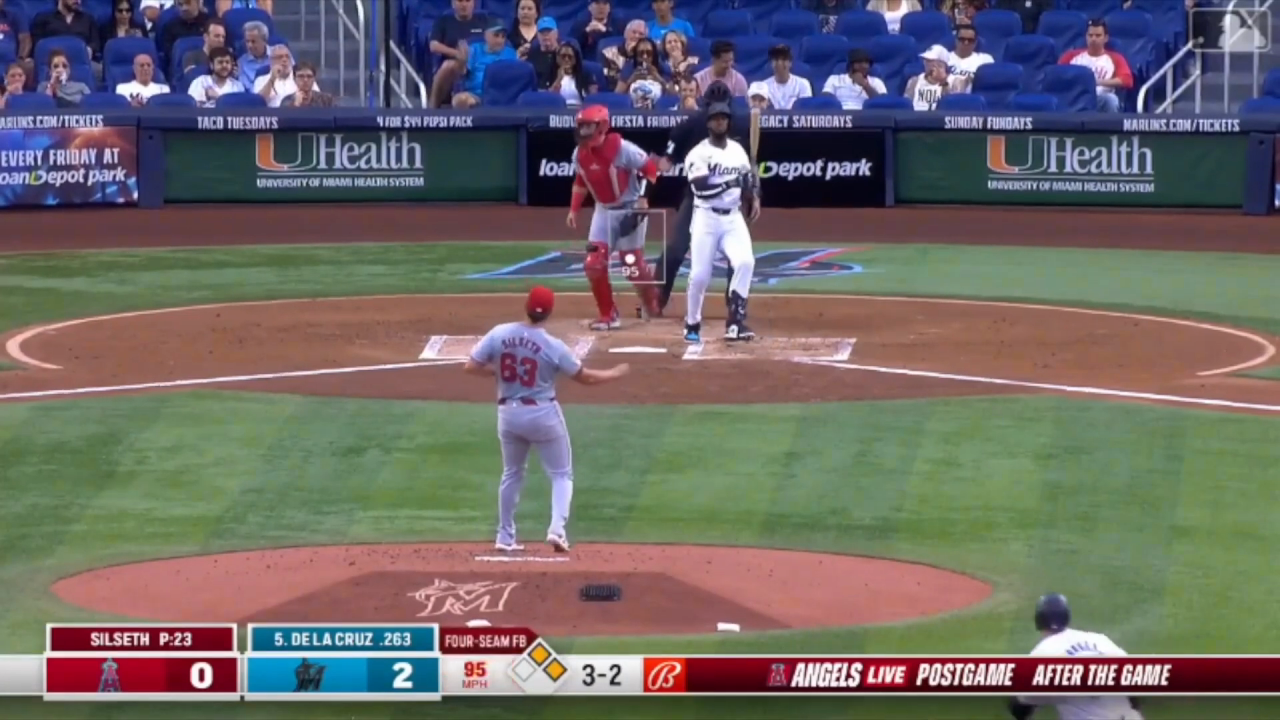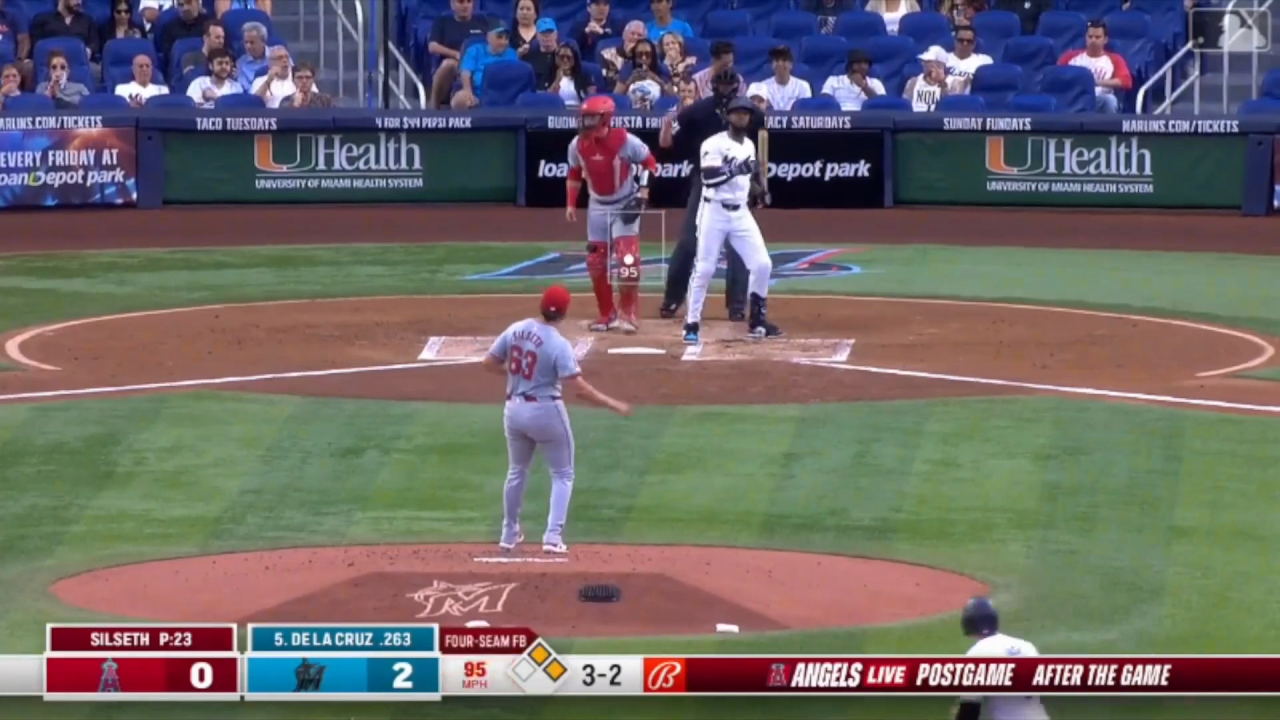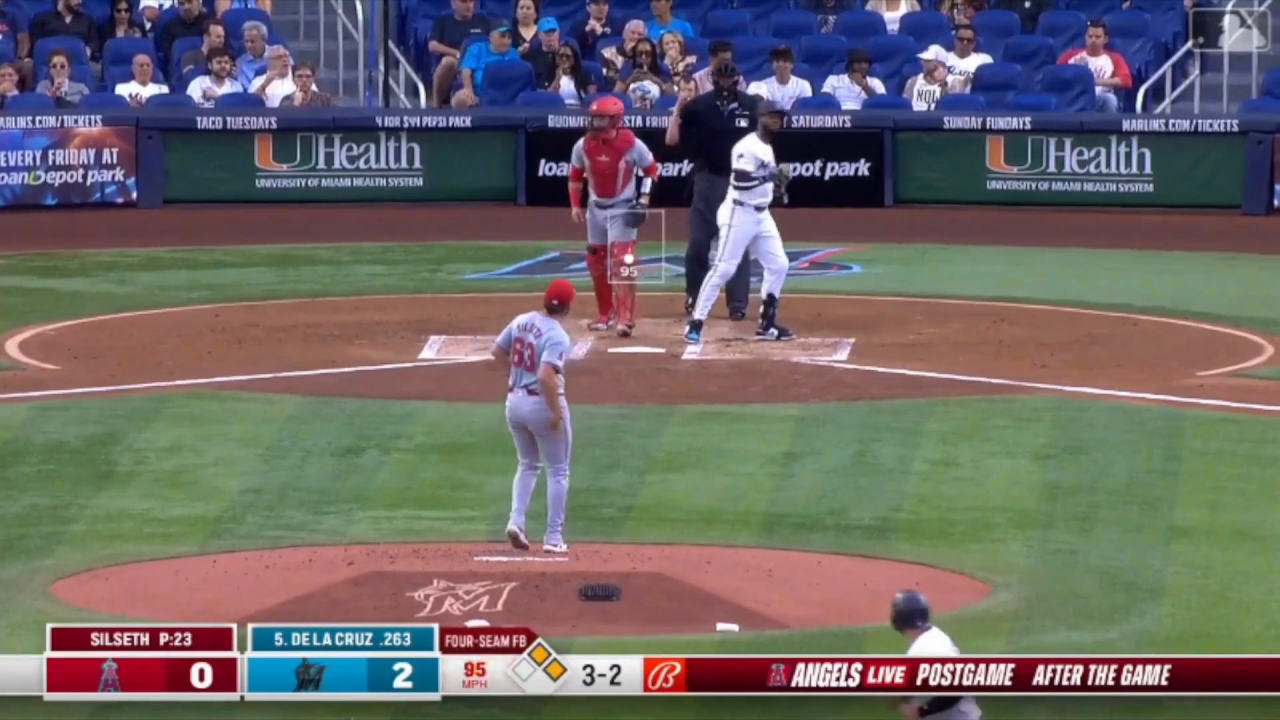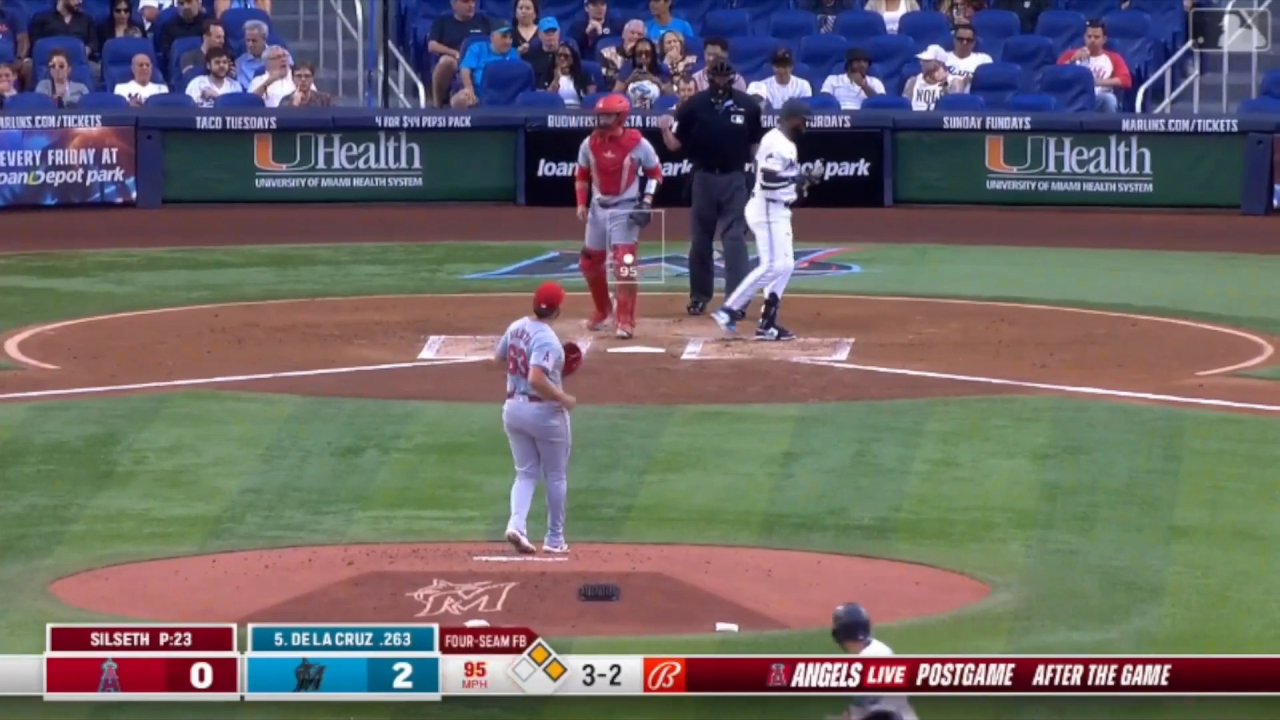
dt=0.2s
person 1, frame 1
left shoulder: (499, 333)
right shoulder: (553, 346)
left elbow: (470, 366)
right elbow: (584, 376)
right wrist: (615, 374)
left hip: (508, 414)
right hip: (542, 415)
left knee: (511, 474)
right knee: (561, 474)
left ankle: (505, 537)
right ankle: (557, 529)
person 1, frame 2
left shoulder: (517, 328)
right shoulder: (559, 345)
left elbow: (489, 363)
right elbow: (578, 388)
right wrist: (615, 405)
left hip: (513, 409)
right hip: (545, 412)
left knee: (518, 472)
right knee: (563, 475)
left ankle: (509, 534)
right ankle: (553, 537)
person 1, frame 3
left shoulder: (521, 321)
right shoulder: (558, 337)
left elbow: (496, 353)
right elbow: (546, 377)
right wrist: (557, 414)
left hip: (514, 402)
right hip: (542, 406)
left knee: (528, 464)
right knee: (558, 471)
left ankle: (517, 519)
right ankle: (553, 537)
person 1, frame 4
left shoulder: (515, 328)
right shoulder: (548, 339)
left elbow: (499, 359)
right elbow: (537, 380)
right wrist: (565, 398)
left hip: (513, 408)
right hip: (544, 411)
left knee: (526, 474)
right knee: (555, 476)
left ankle: (516, 525)
right ankle: (555, 539)
person 2, frame 1
left shoulder: (741, 129)
right shoulder: (690, 127)
right elbow: (667, 162)
right wrist: (658, 167)
right knee: (675, 248)
right ankle: (656, 300)
person 2, frame 2
right shoulder: (697, 111)
right elbow: (665, 142)
right wrist: (670, 121)
right hip: (704, 184)
left knee: (737, 246)
right knee: (688, 243)
left ankle: (736, 305)
right ankle: (673, 299)
person 2, frame 3
left shoulder: (752, 106)
right shoulder: (698, 105)
right elbow: (672, 139)
right wrist: (677, 111)
right hip: (707, 179)
right knee: (699, 241)
left ankle: (737, 303)
right ankle: (696, 297)
person 2, frame 4
left shoulder: (747, 104)
right shoulder: (694, 104)
left elbow: (755, 144)
right elbow: (677, 143)
left hip: (735, 179)
right hip: (704, 178)
left knee: (735, 238)
right knee: (701, 240)
right ankle: (700, 296)
person 3, frame 1
left shoulder: (739, 150)
right shoulder: (698, 153)
left elbow: (748, 181)
right elbow: (701, 189)
left wrist: (753, 199)
right wrist: (730, 182)
left hip: (734, 217)
right hip: (706, 218)
left knee: (745, 262)
right knee: (700, 273)
left ankle: (735, 323)
right ankle: (692, 325)
person 3, frame 2
left shoulder: (750, 145)
right shoulder: (714, 144)
right elbow: (710, 178)
left wrist: (758, 191)
right wrist: (737, 168)
left hip: (741, 213)
right hip: (714, 212)
left knee: (762, 263)
right knee: (704, 269)
left ankle: (757, 323)
right ankle: (692, 324)
person 3, frame 3
left shoulder: (768, 147)
right shoulder: (747, 146)
right elbow: (740, 181)
left wrist: (776, 185)
right wrist: (771, 175)
left hip: (762, 215)
right hip: (740, 213)
left knee: (778, 265)
right knee: (725, 268)
left ankle: (767, 324)
right ankle: (696, 322)
person 3, frame 4
left shoulder: (782, 140)
right shoulder: (776, 143)
right elbow: (767, 181)
left wrist: (799, 180)
right wrist: (800, 177)
left hip: (779, 209)
right hip: (769, 209)
left knee: (783, 266)
right knee: (774, 267)
left ankle: (767, 323)
right ankle: (729, 309)
person 4, frame 1
left shoulder: (621, 148)
right shoulder: (579, 154)
left elbow: (650, 170)
left wrist: (641, 203)
right wrist: (573, 209)
left hip: (629, 210)
right hip: (603, 211)
left knee: (632, 263)
right knee: (593, 264)
left ankle: (650, 297)
right ankle: (608, 315)
person 4, frame 2
left shoulder: (626, 140)
right shoulder: (577, 145)
left elbow: (649, 163)
right elbow: (574, 174)
left wrist: (642, 193)
right wrist: (571, 203)
left hip: (625, 205)
right hip: (597, 207)
left knee: (627, 258)
right knee: (596, 263)
left ankle: (629, 314)
right ankle: (607, 315)
person 4, frame 3
left shoulder: (632, 144)
right shoulder: (583, 145)
left elbow: (651, 170)
right elbow: (575, 175)
left wrist: (644, 200)
right wrist: (575, 205)
left hip: (623, 209)
right hip: (595, 209)
left knee: (623, 263)
right knee: (596, 264)
left ankle: (625, 319)
right ankle: (605, 313)
person 4, frame 4
left shoulder: (638, 143)
right shoulder: (589, 144)
left elbow: (655, 173)
right elbow: (582, 174)
left wrist: (647, 200)
right wrist: (581, 203)
left hip: (626, 210)
right hip: (598, 209)
left knee: (625, 266)
right knee: (589, 264)
left ankle: (625, 322)
right ankle: (603, 308)
